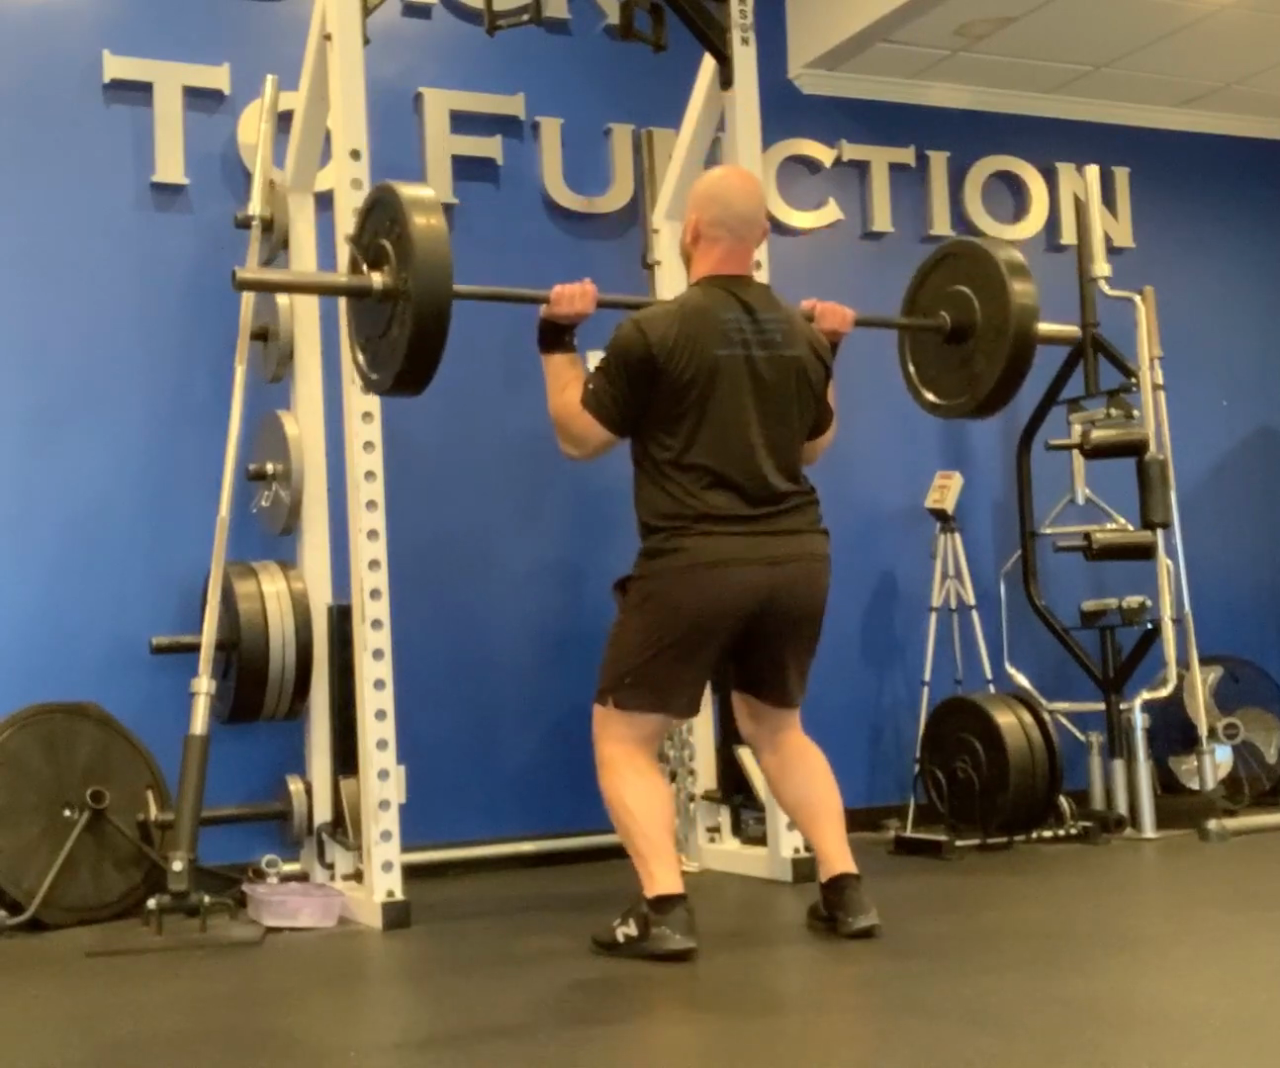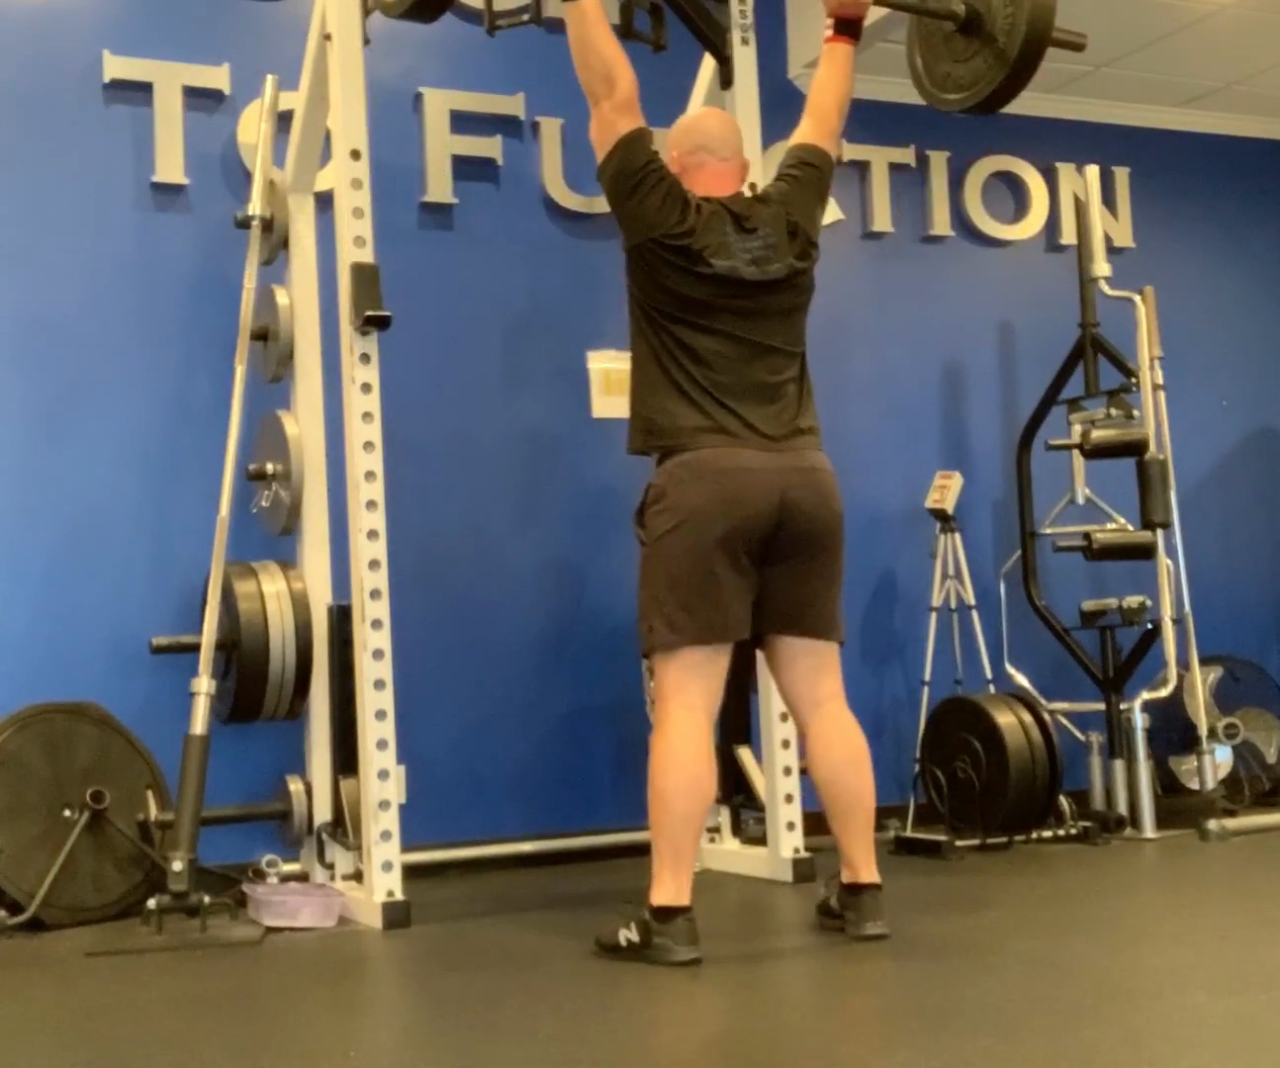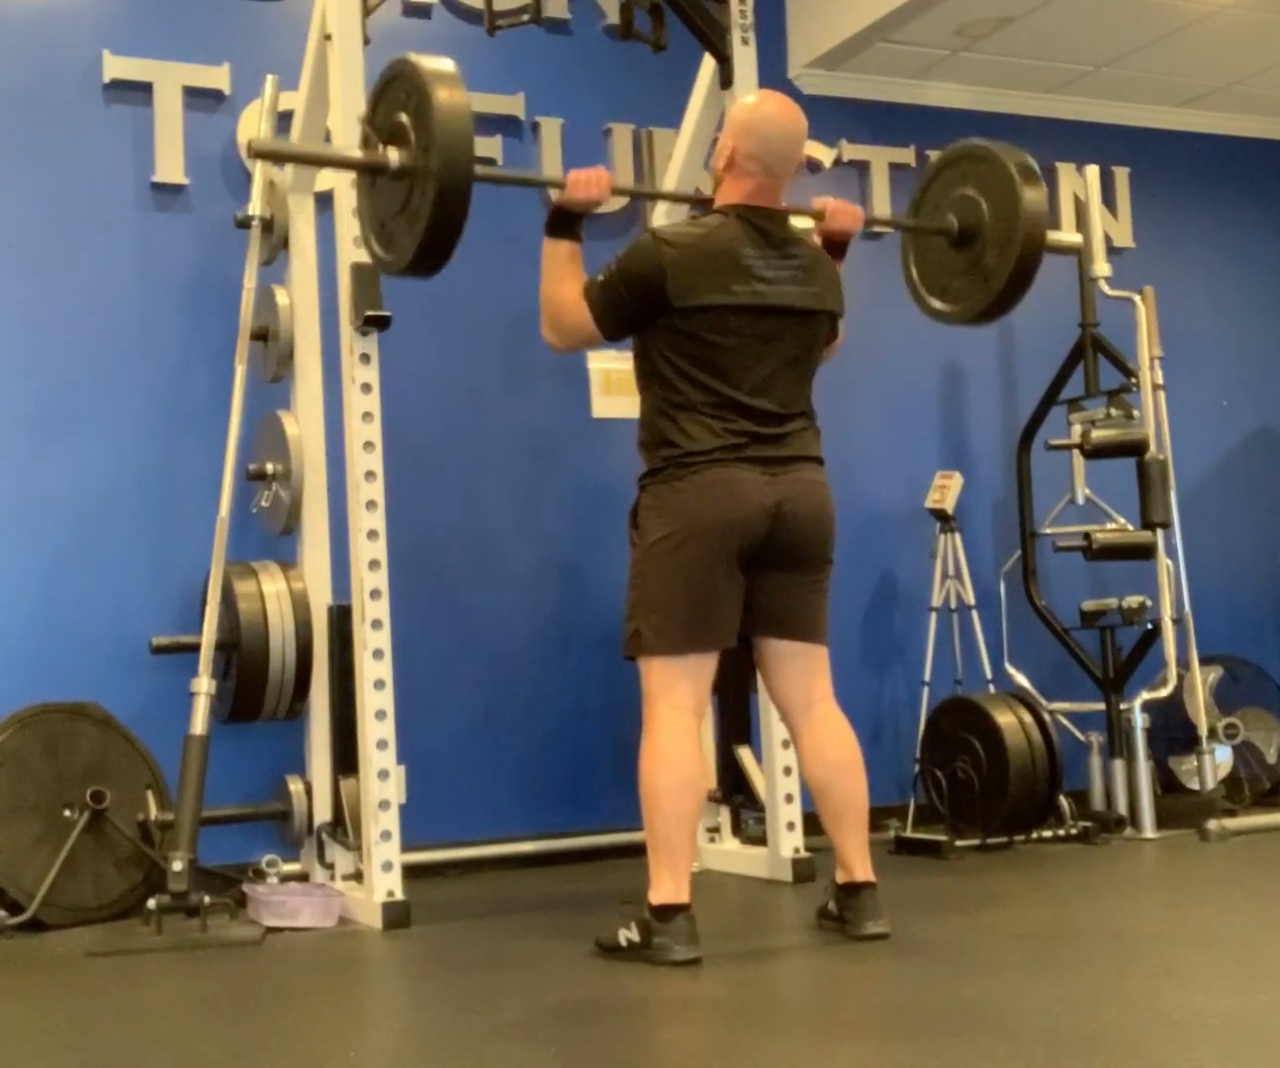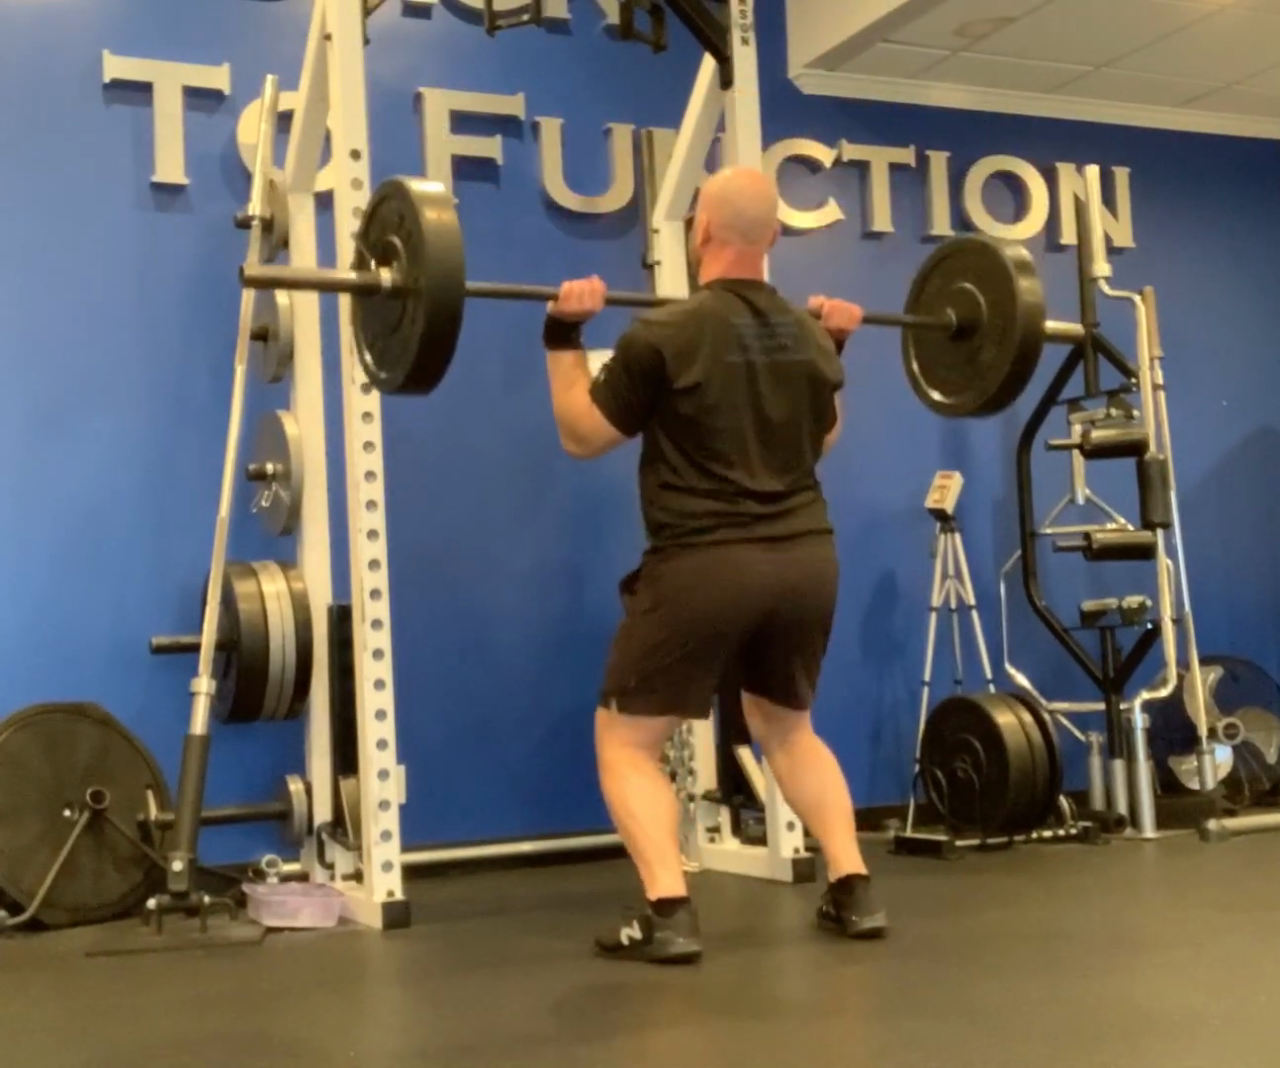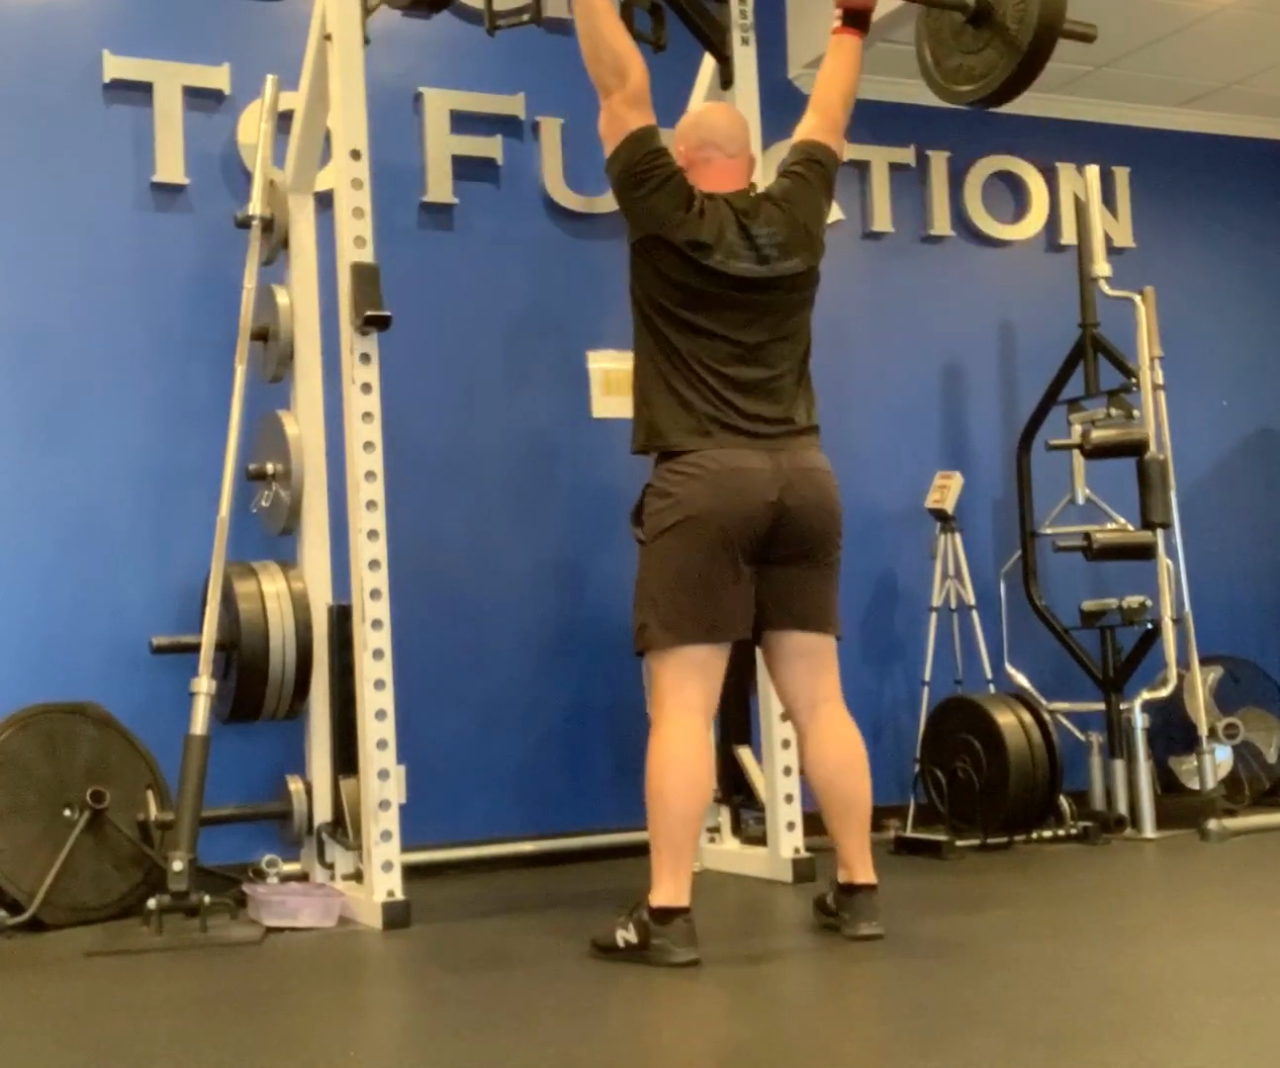
dt=1s
person 1, frame 1
left shoulder: (655, 332)
right shoulder: (801, 335)
left elbow: (580, 436)
left wrist: (558, 338)
left hip: (696, 563)
right hip: (799, 560)
left knee: (623, 741)
right knee: (777, 730)
left ankle: (664, 908)
right ankle: (845, 888)
person 1, frame 2
left shoulder: (659, 219)
right shoulder: (790, 220)
left elbow: (611, 97)
right elbow: (823, 122)
left hip: (705, 483)
right hip: (804, 480)
left knee: (685, 705)
right knee: (820, 700)
left ankle: (669, 916)
right ankle: (862, 890)
person 1, frame 3
left shoulder: (672, 254)
right shoulder: (816, 268)
left elbow: (562, 324)
left wrist: (566, 222)
left hip: (699, 493)
right hip: (799, 490)
left knee: (674, 704)
right knee: (812, 700)
left ankle: (669, 915)
right ankle: (859, 891)
person 1, frame 4
left shoulder: (665, 333)
right shoulder: (807, 336)
left elbow: (582, 434)
left wrist: (563, 334)
left hip: (705, 566)
right hip: (807, 560)
left knee: (625, 744)
right knee: (786, 731)
left ankle: (669, 911)
right ankle: (853, 887)
person 1, frame 5
left shoulder: (668, 216)
right shoulder: (796, 216)
left elbow: (620, 90)
right elbow: (828, 116)
left hip: (705, 481)
right hip: (803, 477)
left knee: (682, 706)
right knee: (816, 699)
left ankle: (667, 916)
right ankle: (859, 889)
